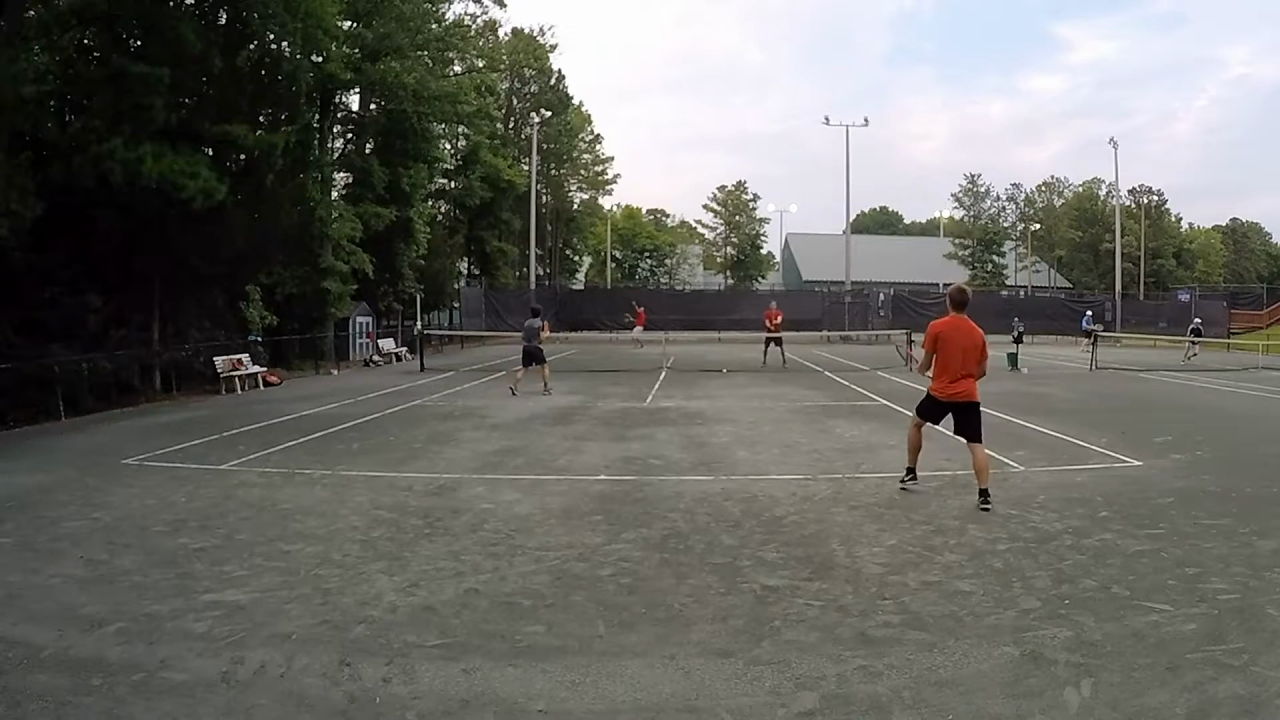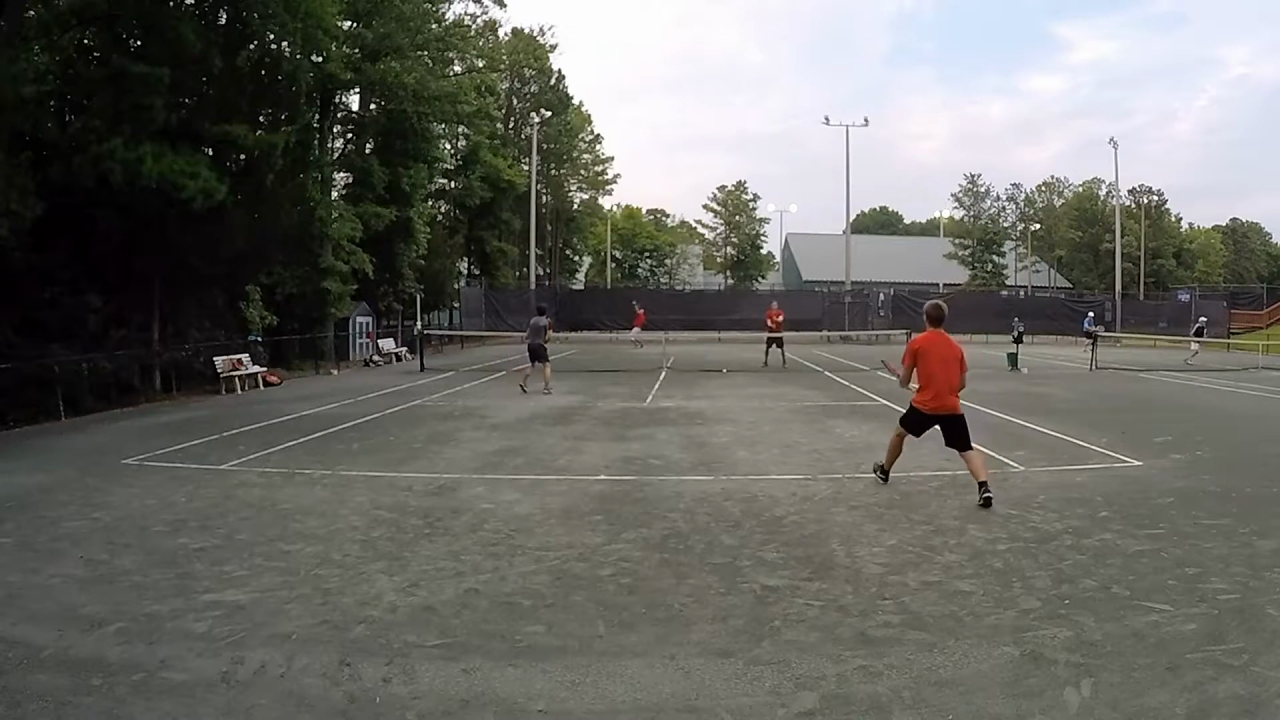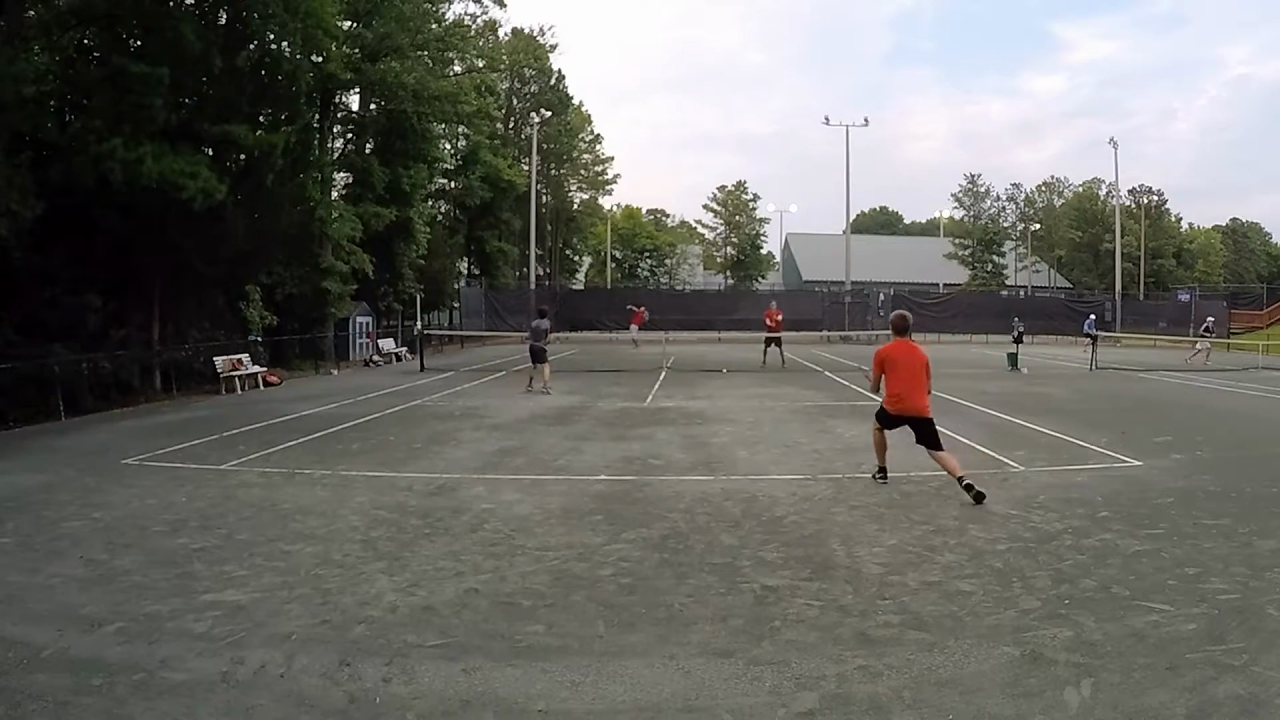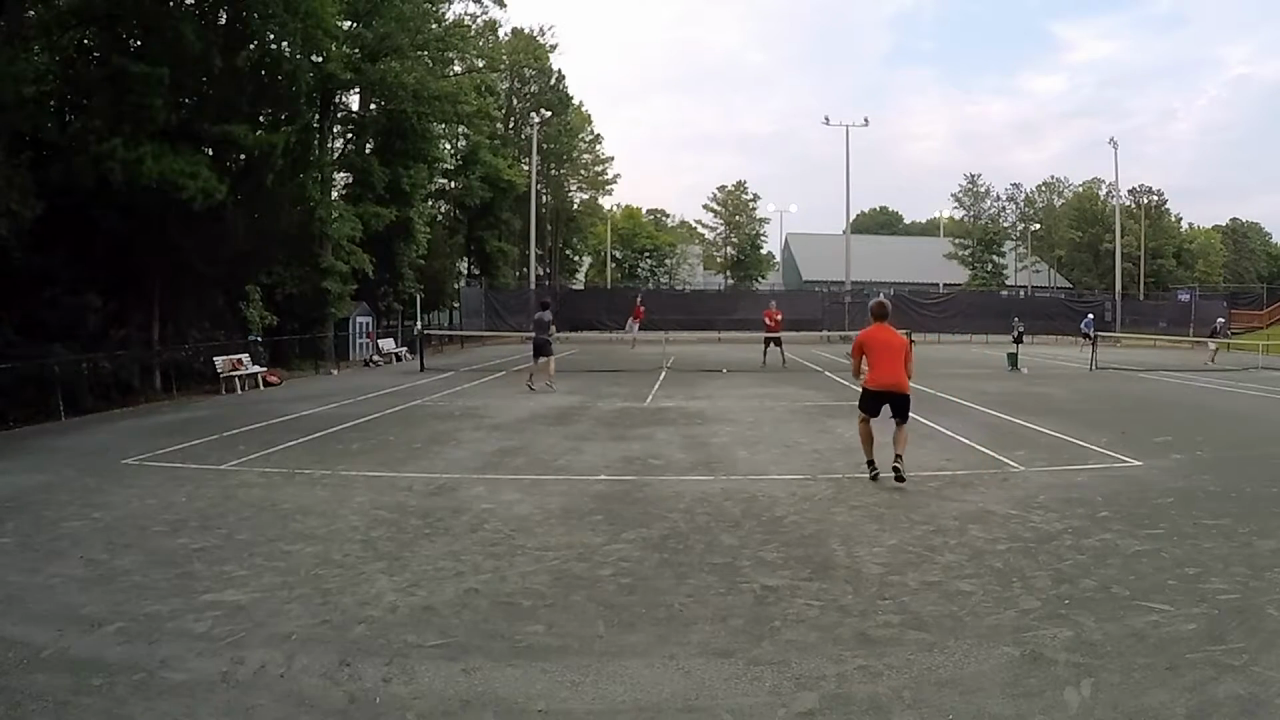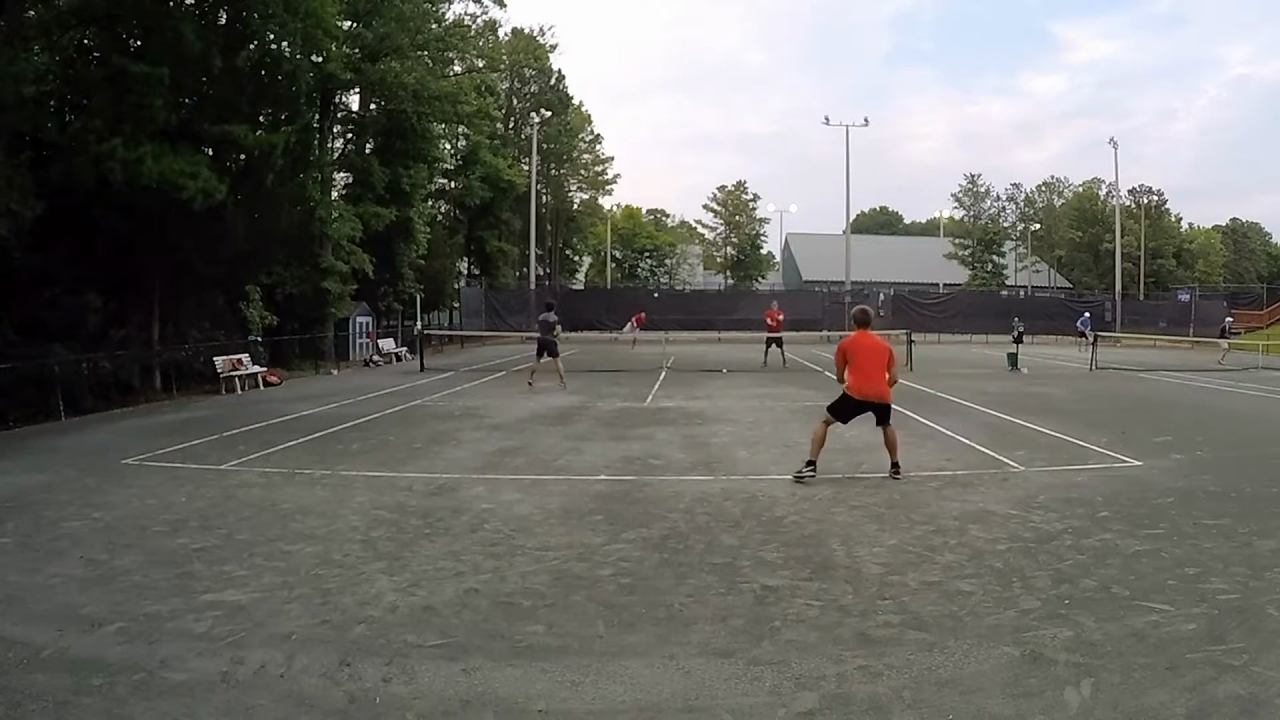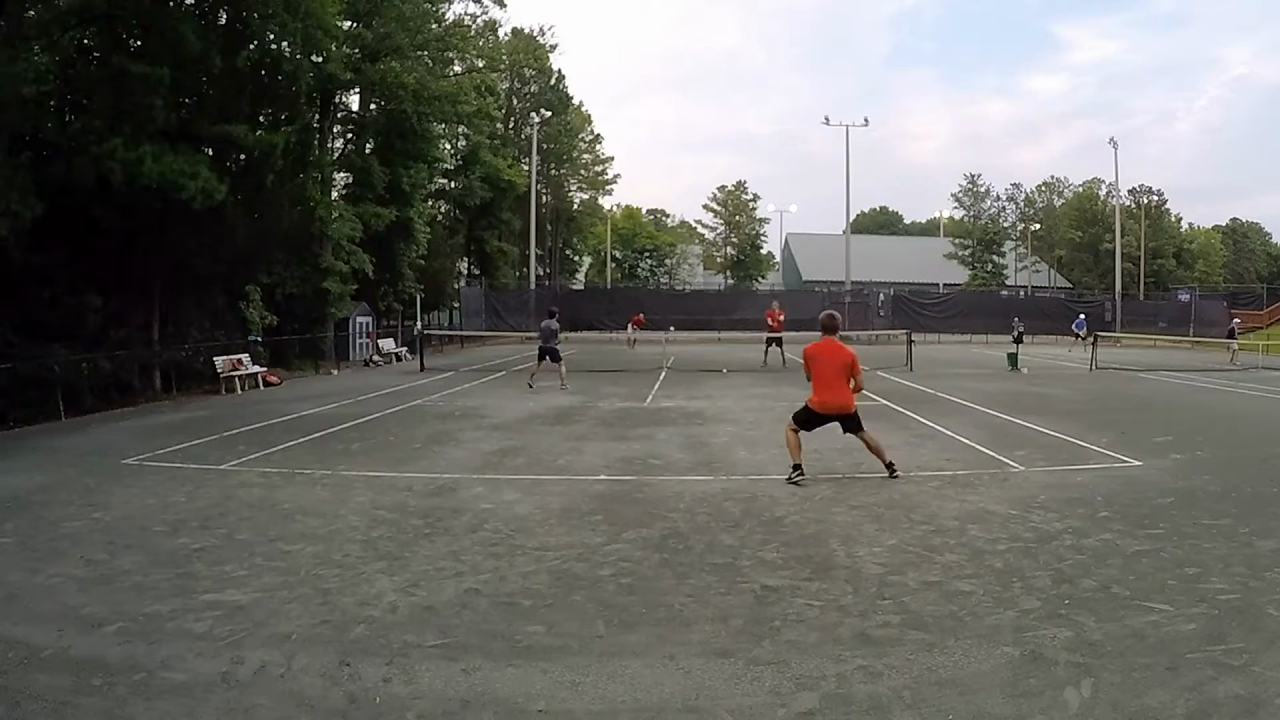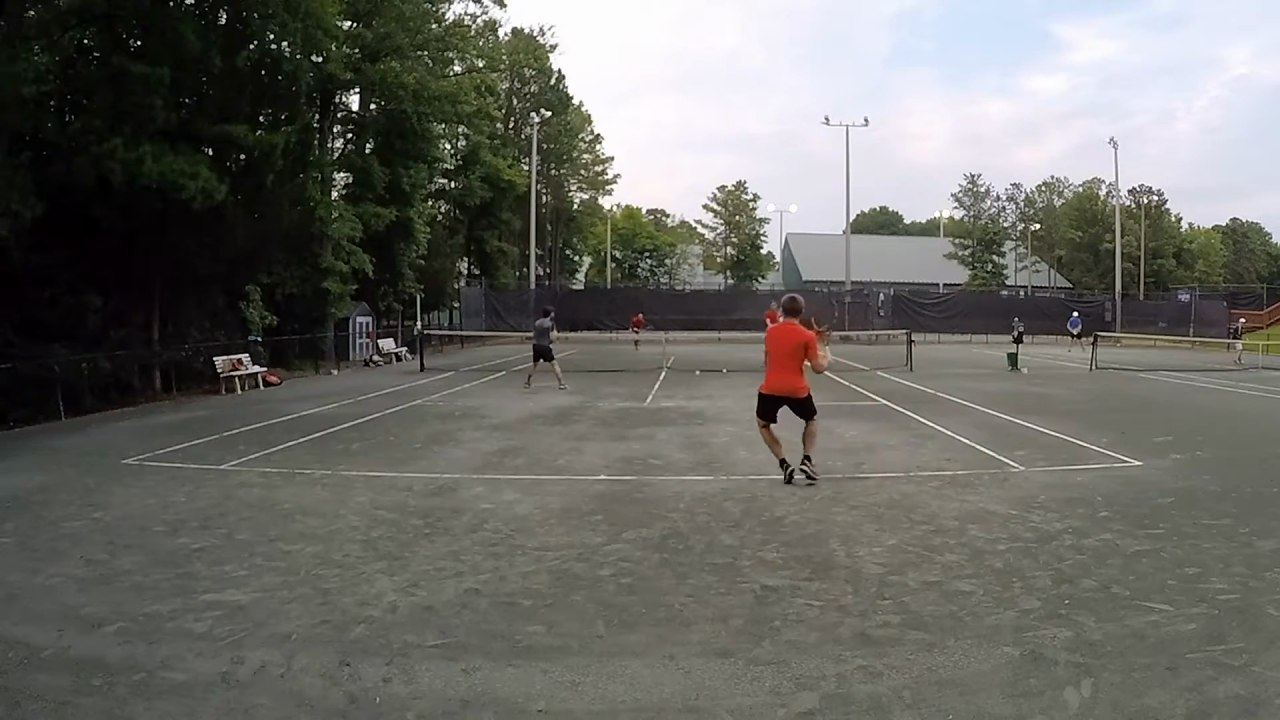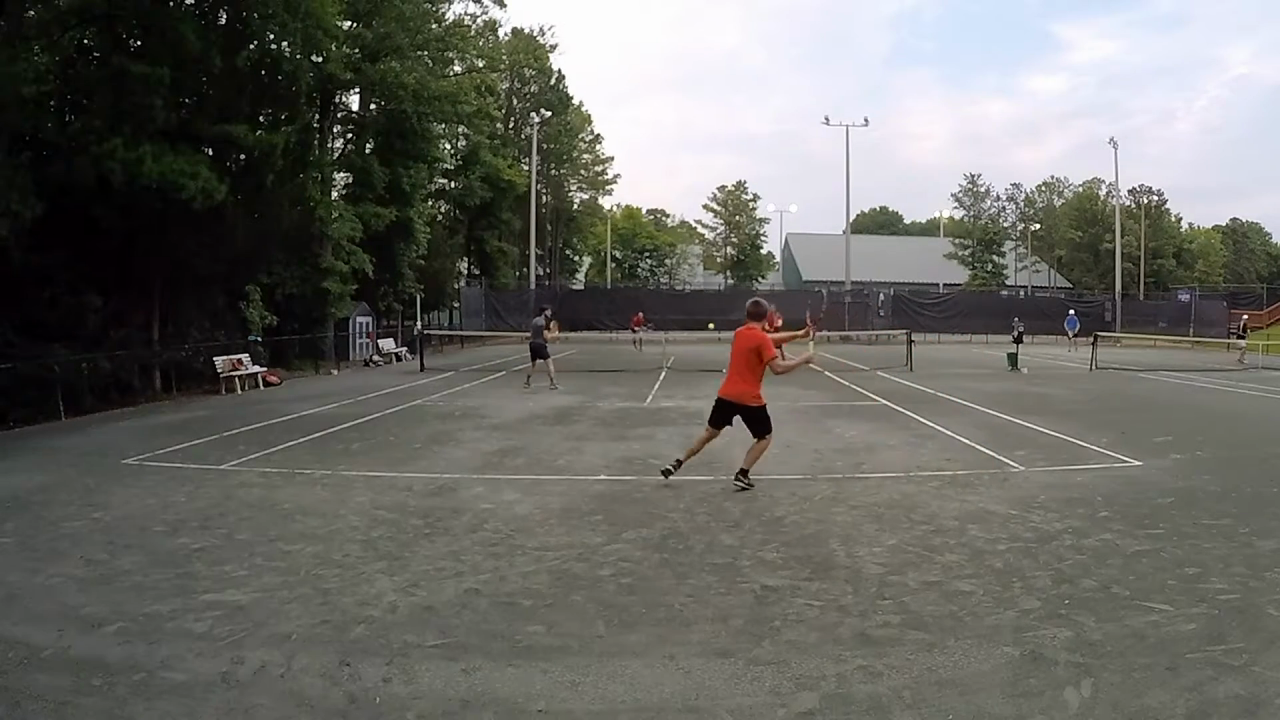
dt=0.2s
person 1, frame 1
left shoulder: (937, 327)
right shoulder: (978, 333)
left elbow: (926, 363)
right elbow: (982, 371)
left wrist: (922, 370)
left hip: (940, 393)
right hip: (969, 396)
left knee: (915, 424)
right knee: (976, 445)
left ankle: (911, 473)
right ankle: (984, 493)
person 1, frame 2
left shoulder: (916, 342)
right shoulder: (956, 347)
left elbow: (904, 382)
right elbow: (962, 384)
left wrist: (900, 376)
left hip: (924, 405)
right hip: (952, 408)
left knee: (899, 433)
right knee: (967, 451)
left ankle: (884, 471)
right ankle: (983, 486)
person 1, frame 3
left shoulder: (883, 352)
right shoulder: (921, 353)
left elbow: (874, 388)
right elbow: (928, 389)
left wrist: (874, 383)
left hip: (894, 407)
right hip: (921, 409)
left knee: (878, 427)
right knee: (938, 452)
left ankle: (881, 471)
right ankle: (964, 481)
person 1, frame 4
left shoulder: (863, 336)
right shoulder: (902, 339)
left elbow: (855, 372)
right elbow: (909, 373)
left wrist: (860, 376)
left hip: (875, 385)
right hip: (901, 388)
left knee: (863, 420)
right knee: (901, 424)
left ankle: (871, 464)
right ankle: (898, 460)
person 1, frame 5
left shoulder: (845, 344)
right shoulder: (884, 346)
left elbow: (840, 377)
right elbow: (894, 378)
left hip: (855, 394)
right hip: (882, 396)
left knee: (824, 422)
right knee: (886, 426)
left ankle: (810, 466)
right ankle: (895, 467)
person 1, frame 6
left shoulder: (809, 350)
right shoulder: (849, 353)
right elbow: (859, 385)
left hip: (817, 406)
right hip: (846, 406)
left knee: (791, 428)
right knee: (862, 434)
left ankle: (797, 469)
right ankle: (890, 467)
person 1, frame 7
left shoulder: (770, 331)
right shoulder: (808, 336)
right elbow: (819, 368)
right wrist: (825, 357)
left hip: (770, 389)
right hip: (797, 391)
left knee: (763, 425)
right knee: (811, 422)
left ankle: (785, 464)
right ankle: (807, 461)
person 1, frame 8
left shoulder: (740, 333)
right shoulder: (762, 339)
right elbow: (778, 369)
left wrist: (799, 334)
right wrist: (803, 360)
left hip: (726, 395)
right hip: (749, 399)
left knee: (710, 433)
right knee: (765, 437)
left ankle: (677, 464)
right ankle: (742, 475)
